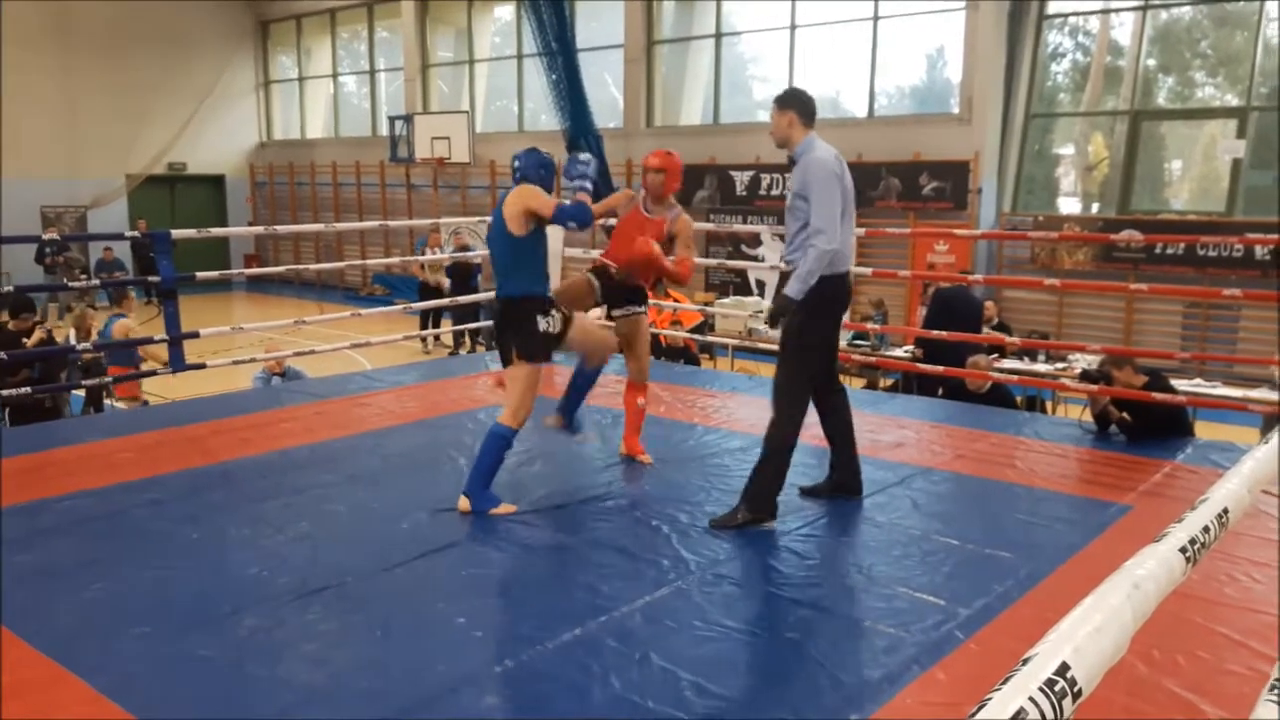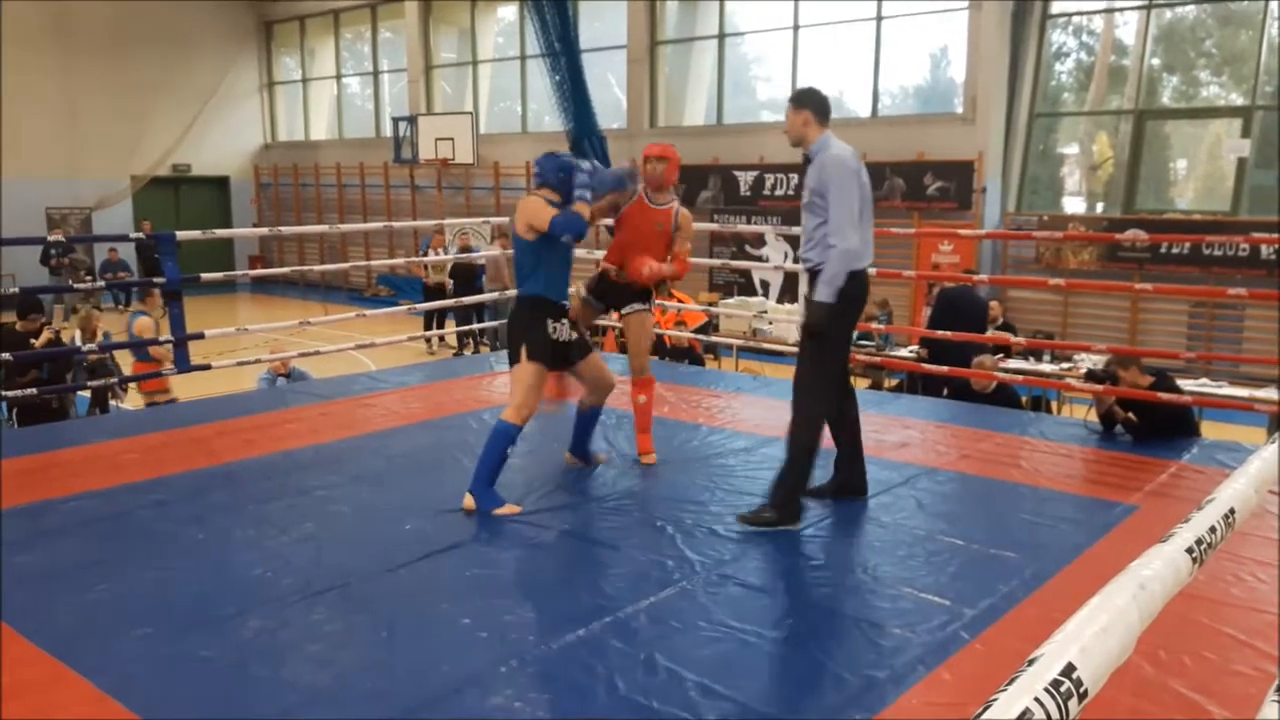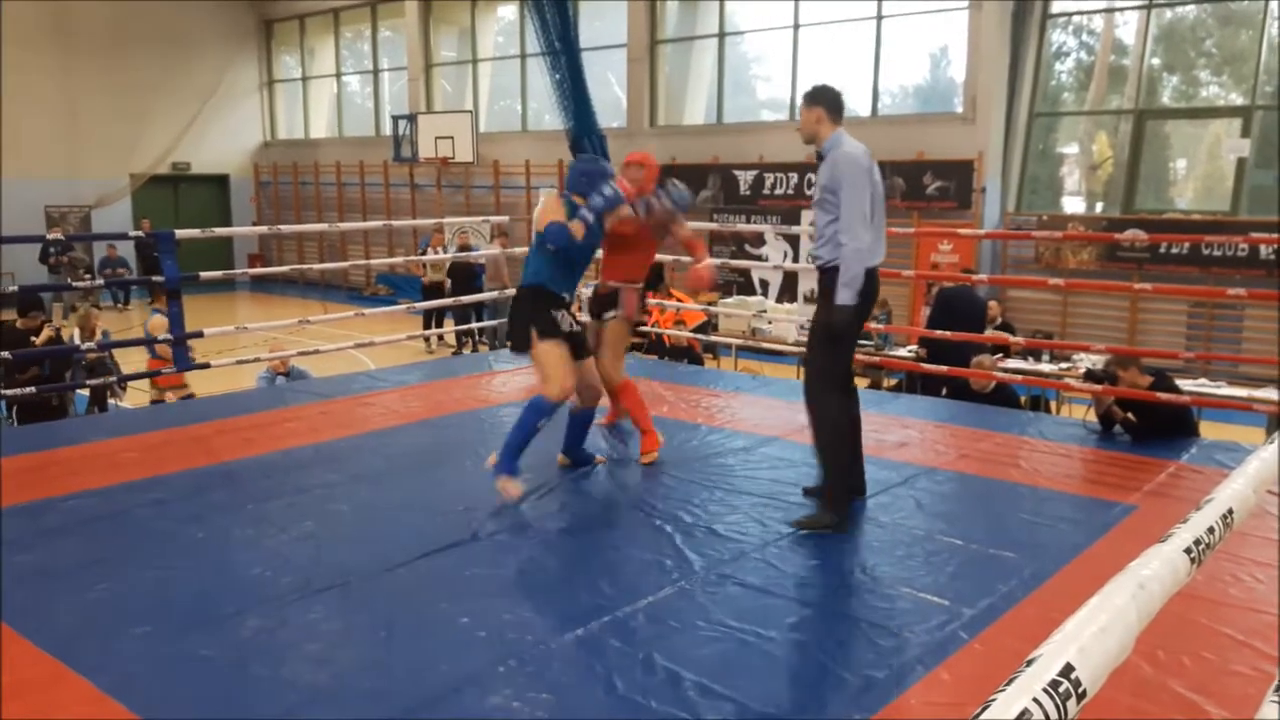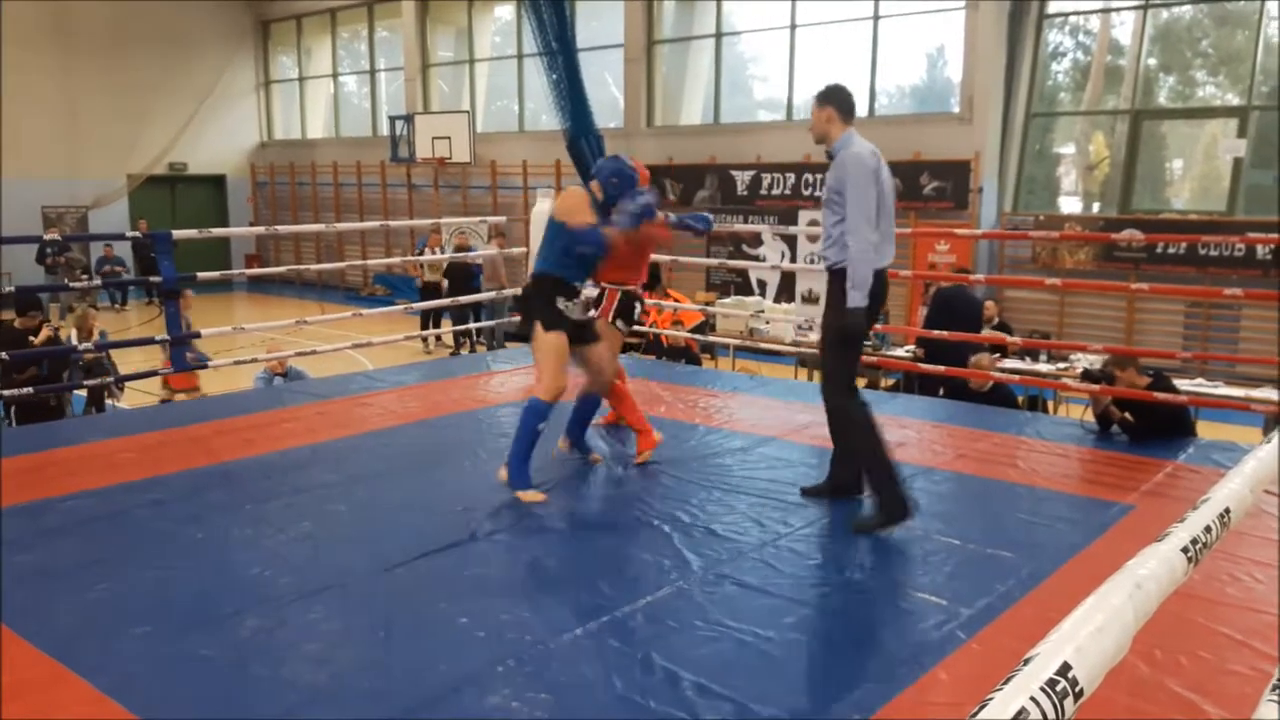
dt=0.1s
person 1, frame 1
left shoulder: (820, 162)
right shoulder: (812, 161)
left elbow: (827, 239)
left wrist: (791, 293)
left hip: (819, 288)
right hip: (820, 287)
left knee: (789, 392)
right knee: (823, 383)
left ankle: (758, 501)
right ankle: (845, 476)
person 1, frame 2
left shoulder: (836, 160)
right shoulder: (826, 159)
left elbow: (846, 238)
left wrist: (822, 297)
left hip: (837, 286)
right hip: (835, 285)
left knee: (812, 390)
right knee: (834, 383)
left ankle: (786, 501)
right ankle: (849, 477)
person 1, frame 3
left shoulder: (847, 158)
right shoulder: (840, 157)
left elbow: (856, 234)
left wrist: (844, 300)
left hip: (845, 283)
right hip: (841, 281)
left knee: (823, 386)
right knee: (838, 381)
left ankle: (838, 502)
right ankle: (845, 481)
person 1, frame 4
left shoulder: (854, 158)
right shoulder: (852, 157)
left elbow: (862, 236)
left wrist: (856, 303)
left hip: (853, 285)
right hip: (851, 283)
left knee: (838, 388)
right knee: (841, 382)
left ankle: (890, 498)
right ankle: (844, 477)
person 2, frame 1
left shoulder: (511, 203)
right shoulder: (521, 197)
right elbow: (577, 217)
right wrist: (582, 180)
left hip: (539, 308)
right hip: (521, 315)
left knee: (603, 343)
right knee: (516, 411)
left ankle: (567, 412)
right ankle: (474, 494)
person 2, frame 2
left shoulder: (550, 209)
right shoulder: (532, 205)
right elbow: (571, 228)
right wrist: (583, 190)
left hip: (555, 314)
right hip: (534, 317)
left knee: (602, 383)
right knee: (520, 408)
left ankle: (579, 450)
right ankle: (479, 492)
person 2, frame 3
left shoulder: (597, 214)
right shoulder: (554, 204)
right elbow: (557, 240)
right wrist: (591, 211)
left hip: (559, 309)
right hip: (535, 306)
left knee: (591, 389)
right knee: (559, 388)
left ankle: (572, 450)
right ankle: (505, 461)
person 2, frame 4
left shoulder: (603, 206)
right shoulder: (576, 198)
right elbow: (589, 244)
right wrist: (625, 219)
left hip: (567, 297)
right hip: (545, 297)
left knee: (605, 373)
right knee: (552, 385)
left ankle: (575, 438)
right ankle: (516, 469)
person 3, frame 1
left shoulder: (680, 224)
right shoulder: (628, 201)
left elbow: (683, 276)
left wrist: (658, 260)
left hip: (634, 293)
right hip: (605, 275)
left knee: (640, 367)
right knee: (560, 298)
left ankle: (632, 442)
person 3, frame 2
left shoulder: (681, 216)
right shoulder: (628, 195)
left elbow: (682, 267)
left wrist: (659, 270)
left hip: (638, 289)
right hip: (608, 279)
left knee: (640, 364)
left ankle: (644, 440)
person 3, frame 3
left shoulder: (660, 212)
left elbow: (693, 242)
left wrist: (702, 265)
left hip: (623, 296)
right hip: (606, 292)
left knee: (610, 370)
right knee: (600, 360)
left ankle: (649, 437)
right ankle: (618, 408)
person 3, frame 4
left shoulder: (639, 212)
left hip: (616, 298)
right hip: (612, 296)
left knee: (601, 370)
right knee: (604, 363)
left ankle: (645, 434)
right ankle: (620, 410)
